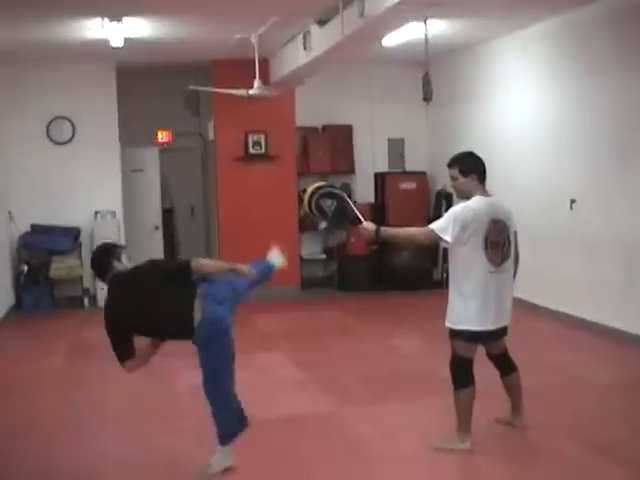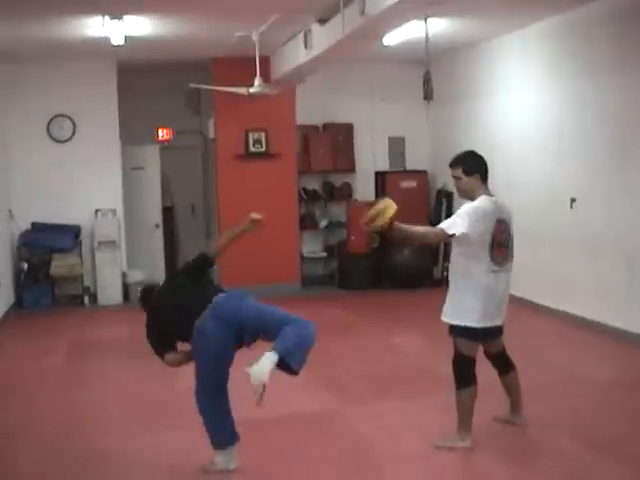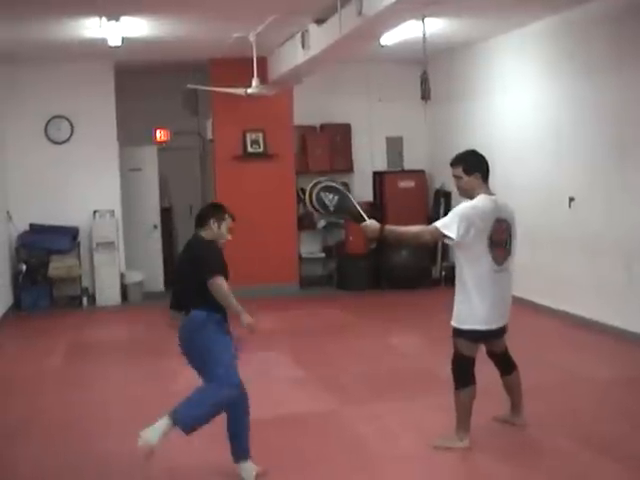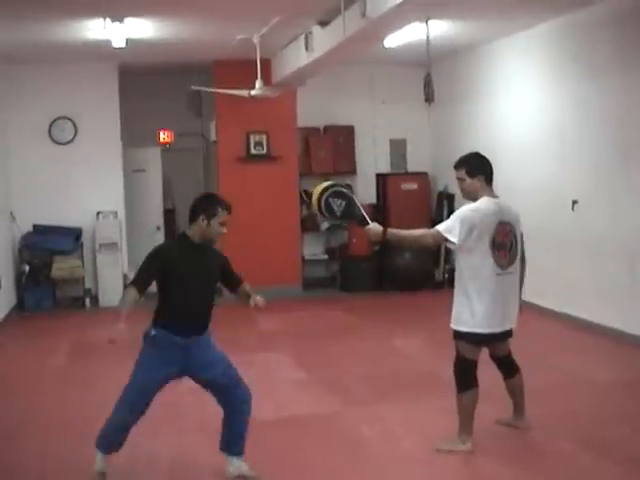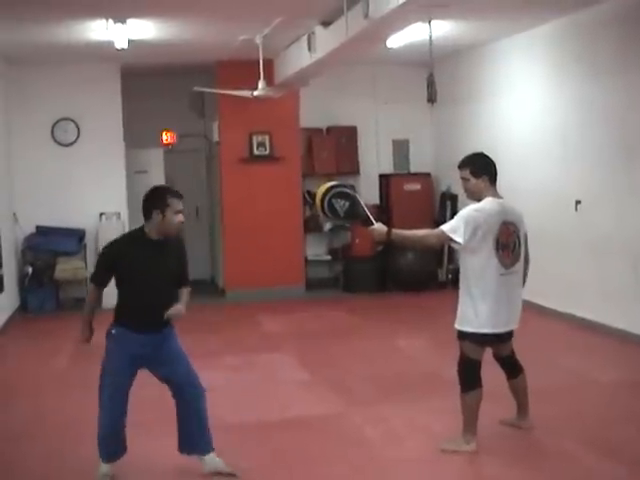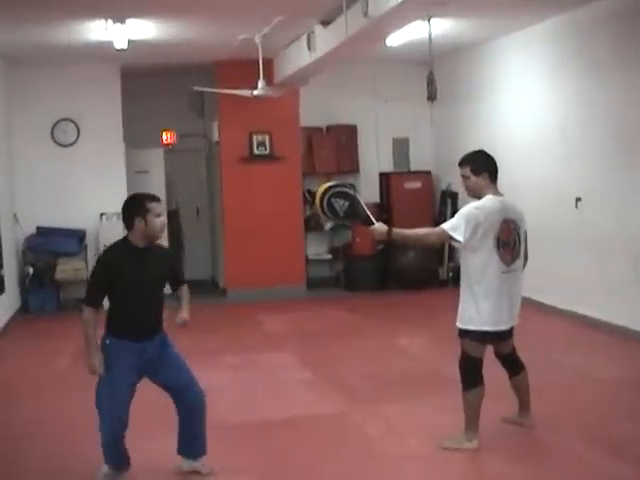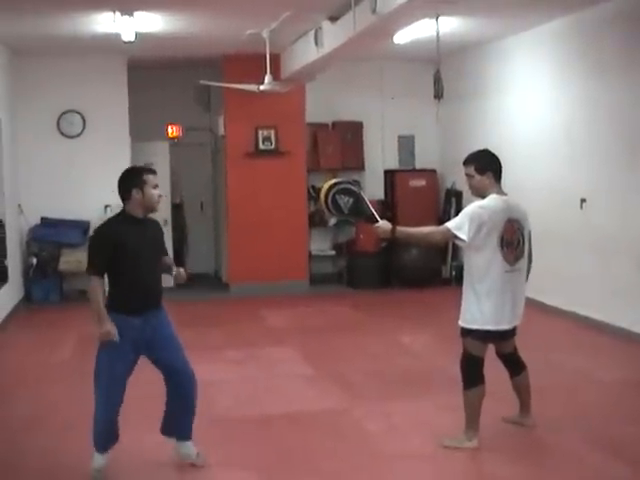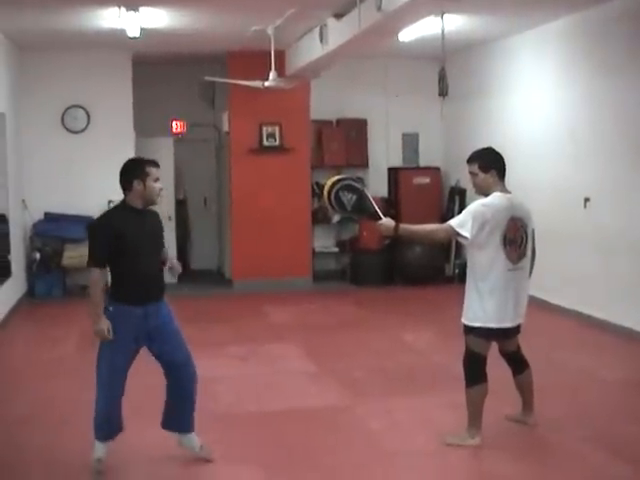
dt=0.3s
person 1, frame 1
left shoulder: (466, 212)
right shoulder: (504, 211)
left elbow: (423, 237)
right elbow: (514, 257)
left wrist: (378, 232)
left hip: (470, 308)
right hip: (496, 304)
left knee: (461, 368)
right knee: (501, 357)
left ankle: (463, 437)
right ankle: (517, 414)
person 1, frame 2
left shoulder: (473, 210)
right shoulder: (501, 210)
left elbow: (437, 235)
left wrist: (391, 224)
left hip: (468, 306)
right hip: (490, 303)
left knee: (462, 367)
right knee: (498, 356)
left ankle: (463, 436)
right ankle: (517, 413)
person 1, frame 3
left shoulder: (470, 211)
right shoulder: (505, 209)
left elbow: (427, 234)
left wrist: (381, 230)
left hip: (475, 306)
right hip: (497, 303)
left knee: (463, 366)
right knee: (501, 356)
left ankle: (461, 436)
right ankle: (517, 413)
person 1, frame 4
left shoulder: (472, 213)
right shoulder: (511, 213)
left elbow: (429, 238)
right elbow: (520, 258)
left wrist: (384, 233)
right wrist: (516, 294)
left hip: (476, 309)
right hip: (503, 306)
left knee: (465, 369)
right knee: (504, 359)
left ankle: (464, 438)
right ankle: (520, 416)
person 1, frame 5
left shoulder: (476, 213)
right shoulder: (514, 213)
left elbow: (433, 238)
right elbow: (524, 259)
left wrist: (388, 233)
right wrist: (514, 289)
left hip: (480, 309)
right hip: (505, 306)
left knee: (469, 369)
right knee: (507, 359)
left ankle: (468, 438)
right ankle: (523, 416)
person 1, frame 6
left shoulder: (477, 211)
right shoulder: (514, 211)
left elbow: (434, 237)
right elbow: (523, 257)
left wrist: (389, 233)
left hip: (481, 306)
right hip: (505, 303)
left knee: (470, 367)
right knee: (509, 357)
left ankle: (470, 437)
right ankle: (525, 414)
person 1, frame 7
left shoulder: (481, 211)
right shoulder: (518, 210)
left elbow: (438, 235)
right elbow: (527, 257)
left wrist: (393, 231)
left hip: (483, 305)
right hip: (508, 303)
left knee: (471, 366)
right knee: (510, 356)
left ankle: (470, 436)
right ankle: (525, 414)
person 1, frame 8
left shoulder: (485, 208)
right shoulder: (522, 208)
left elbow: (441, 233)
right elbow: (530, 254)
left wrist: (396, 228)
left hip: (486, 303)
right hip: (511, 300)
left knee: (474, 364)
right knee: (513, 355)
left ankle: (472, 433)
right ankle: (528, 412)
person 2, frame 1
left shoulder: (112, 315)
right shoulder: (150, 270)
left elbow: (130, 365)
right elbow: (197, 266)
left wrist: (154, 343)
right wrist: (237, 267)
left hip: (207, 327)
right hip: (211, 297)
left knee: (218, 388)
right knee: (232, 281)
left ankle: (224, 453)
right ankle: (271, 262)
person 2, frame 2
left shoulder: (154, 326)
right shoulder: (178, 280)
left elbow: (171, 359)
right elbow: (212, 252)
left wrist: (197, 352)
right wrist: (244, 227)
left hip: (208, 332)
right hip: (231, 308)
left knee: (210, 395)
right knee: (301, 330)
left ankle: (226, 455)
right ankle: (266, 363)
person 2, frame 3
left shoulder: (189, 253)
right shoulder: (205, 246)
left elbow: (175, 309)
right elbow: (215, 281)
right wrist: (241, 315)
left hip: (195, 329)
right hip: (206, 327)
left knee: (236, 398)
right knee: (226, 389)
right ankle: (163, 427)
person 2, frame 4
left shoulder: (216, 257)
right shoulder: (166, 253)
left elbow: (236, 284)
right elbow: (135, 287)
left wrist: (251, 296)
right wrist: (120, 322)
left hip: (199, 344)
right hip: (163, 342)
left knee: (238, 395)
right knee: (132, 403)
right ankle: (103, 455)
person 2, frame 5
left shoulder: (177, 249)
right shoulder: (120, 248)
right elbow: (96, 286)
left wrist: (181, 305)
right wrist: (87, 324)
left hip: (162, 337)
right hip: (125, 338)
left knee: (191, 392)
right knee: (112, 404)
left ankle: (206, 456)
person 2, frame 6
left shoulder: (163, 255)
right shoulder: (111, 259)
left elbow: (180, 284)
right elbow: (90, 307)
left wrist: (185, 309)
right wrist: (92, 351)
left hip: (157, 344)
right hip: (120, 347)
left knee: (192, 397)
right knee: (113, 417)
person 2, frame 7
left shoulder: (154, 228)
right shoulder: (109, 231)
right elbow: (95, 277)
left wrist: (174, 268)
right wrist: (103, 320)
left hip: (156, 319)
right hip: (122, 323)
left knee: (183, 380)
right knee: (108, 394)
left ankle: (183, 442)
right ankle: (101, 454)
person 2, frame 8
left shoulder: (153, 219)
right shoulder: (108, 223)
right elbow: (96, 271)
left wrist: (170, 262)
right wrist: (98, 316)
left hip: (158, 310)
right hip: (123, 314)
left knee: (183, 372)
right knee: (110, 383)
left ankle: (185, 434)
right ankle: (102, 443)
